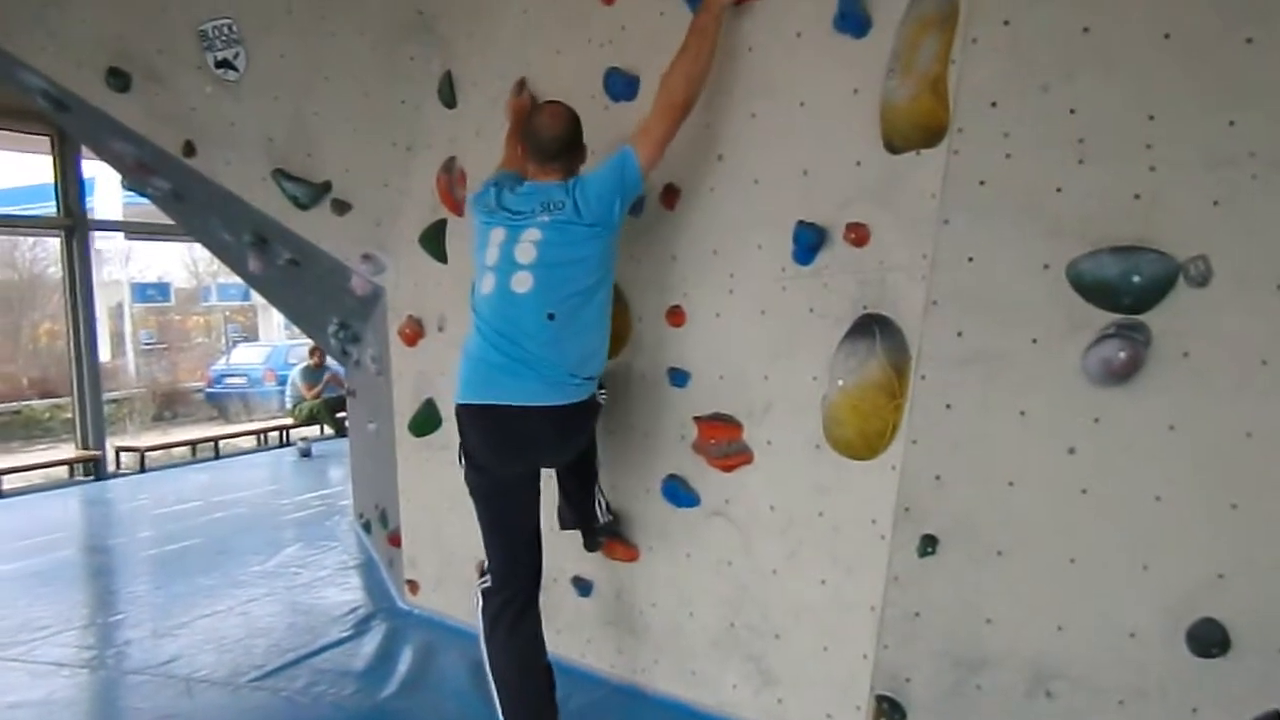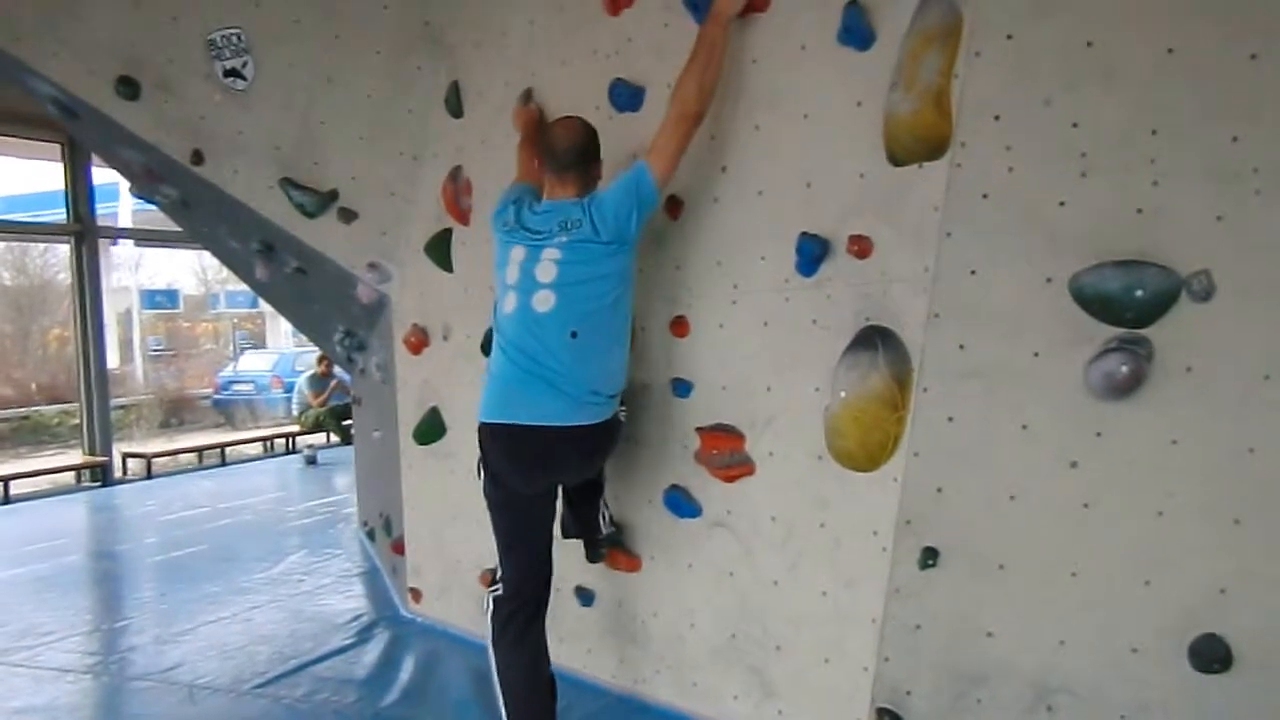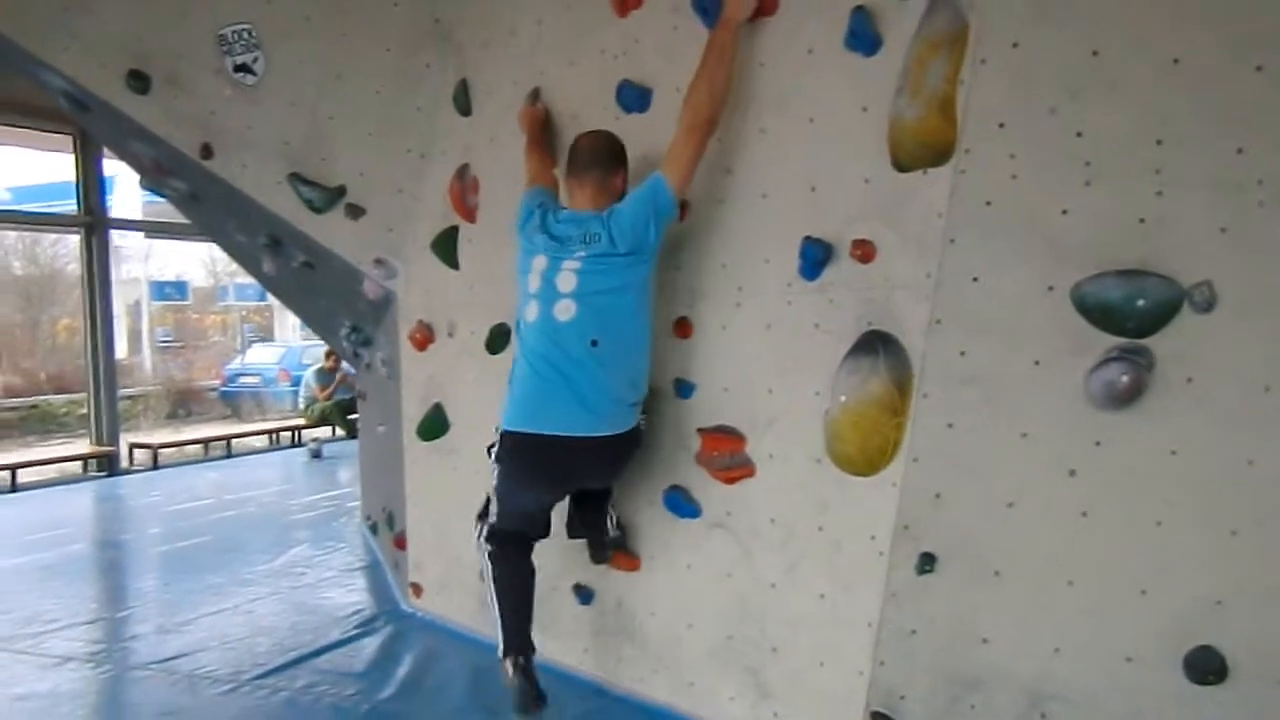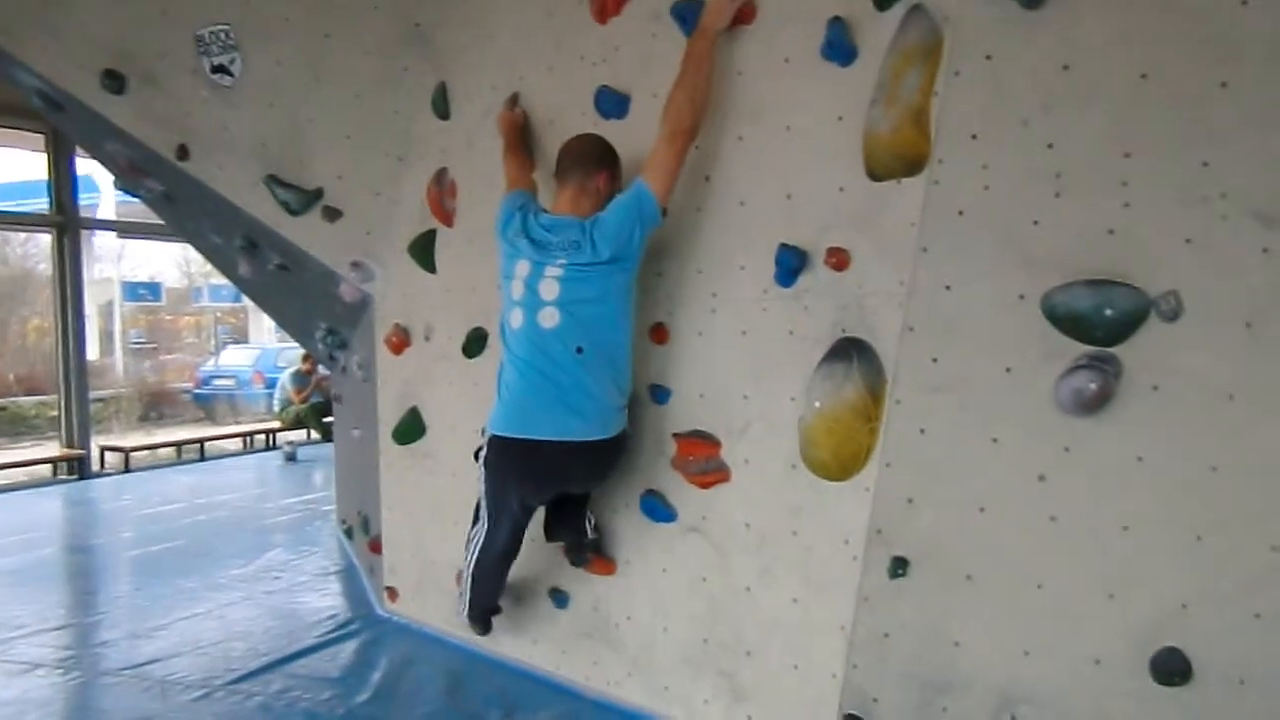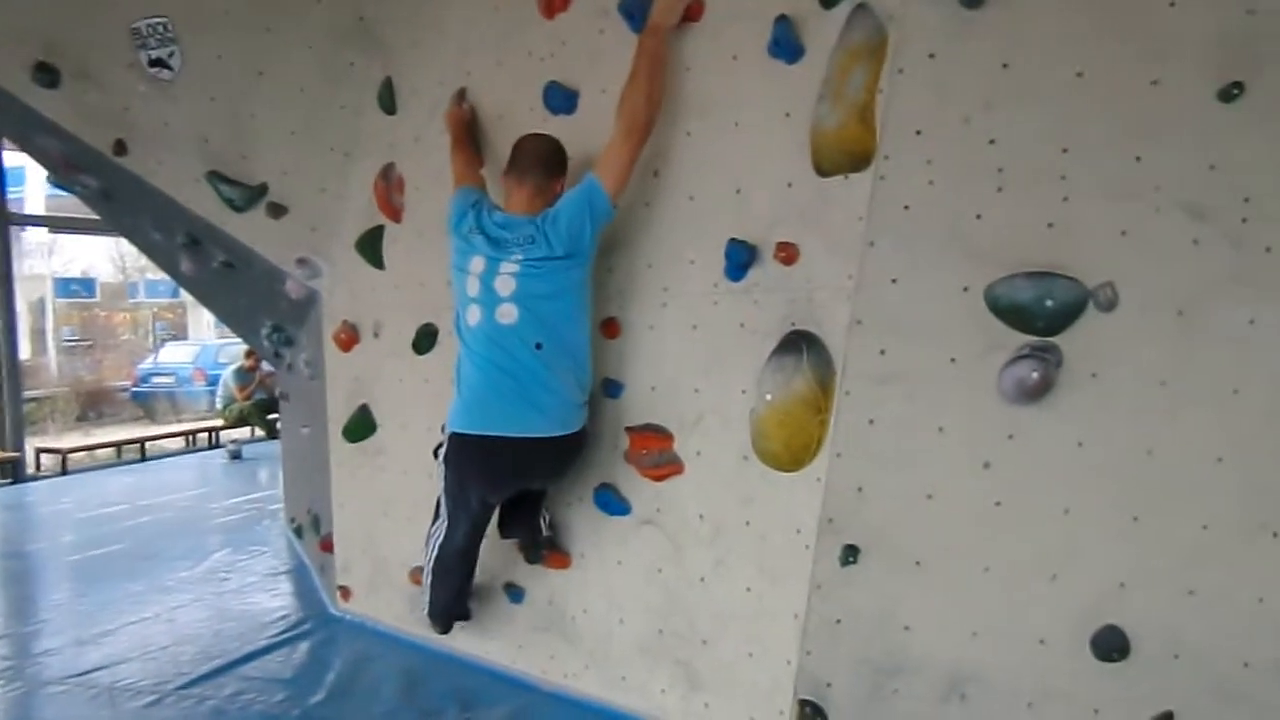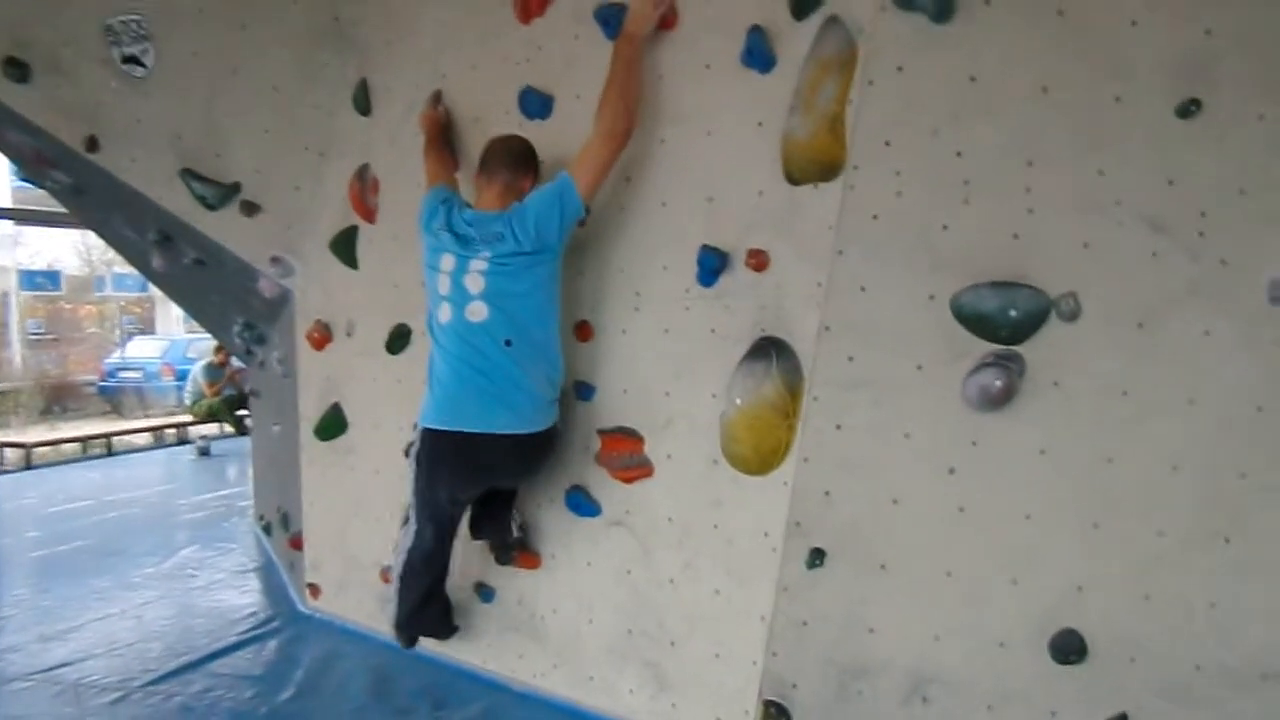
dt=0.4s
person 1, frame 1
left shoulder: (492, 204)
right shoulder: (595, 201)
left elbow: (514, 162)
right elbow: (674, 104)
left wrist: (518, 118)
left hip: (484, 417)
right hip: (558, 418)
left knee: (508, 583)
right ankle: (590, 519)
person 1, frame 2
left shoulder: (510, 220)
right shoulder: (613, 217)
left elbow: (528, 169)
right elbow: (685, 116)
left wrist: (527, 131)
left hip: (506, 435)
right hip: (583, 435)
left knee: (518, 595)
right ankle: (594, 529)
person 1, frame 3
left shoulder: (535, 226)
right shoulder: (632, 229)
left elbow: (539, 167)
right elbow: (698, 124)
left wrist: (535, 130)
left hip: (530, 444)
right hip: (608, 445)
left knee: (505, 532)
left ankle: (517, 651)
right ankle: (597, 528)
person 1, frame 4
left shoulder: (517, 230)
right shoulder: (614, 237)
left elbow: (517, 168)
right elbow: (677, 133)
left wrist: (513, 131)
left hip: (515, 445)
right hip: (594, 449)
left knee: (494, 535)
left ankle: (480, 610)
right ankle: (574, 532)
person 1, frame 5
left shoulder: (469, 227)
right shoulder: (568, 232)
left elbow: (466, 165)
right elbow: (632, 130)
left wrist: (461, 128)
left hip: (476, 441)
right hip: (556, 443)
left knee: (455, 531)
left ankle: (444, 610)
right ankle: (528, 526)
person 1, frame 6
left shoulder: (440, 225)
right shoulder: (536, 228)
left elbow: (439, 165)
right elbow: (611, 135)
left wrist: (435, 130)
left hip: (448, 437)
right hip: (528, 441)
left knee: (427, 534)
left ankle: (414, 622)
right ankle: (499, 527)
